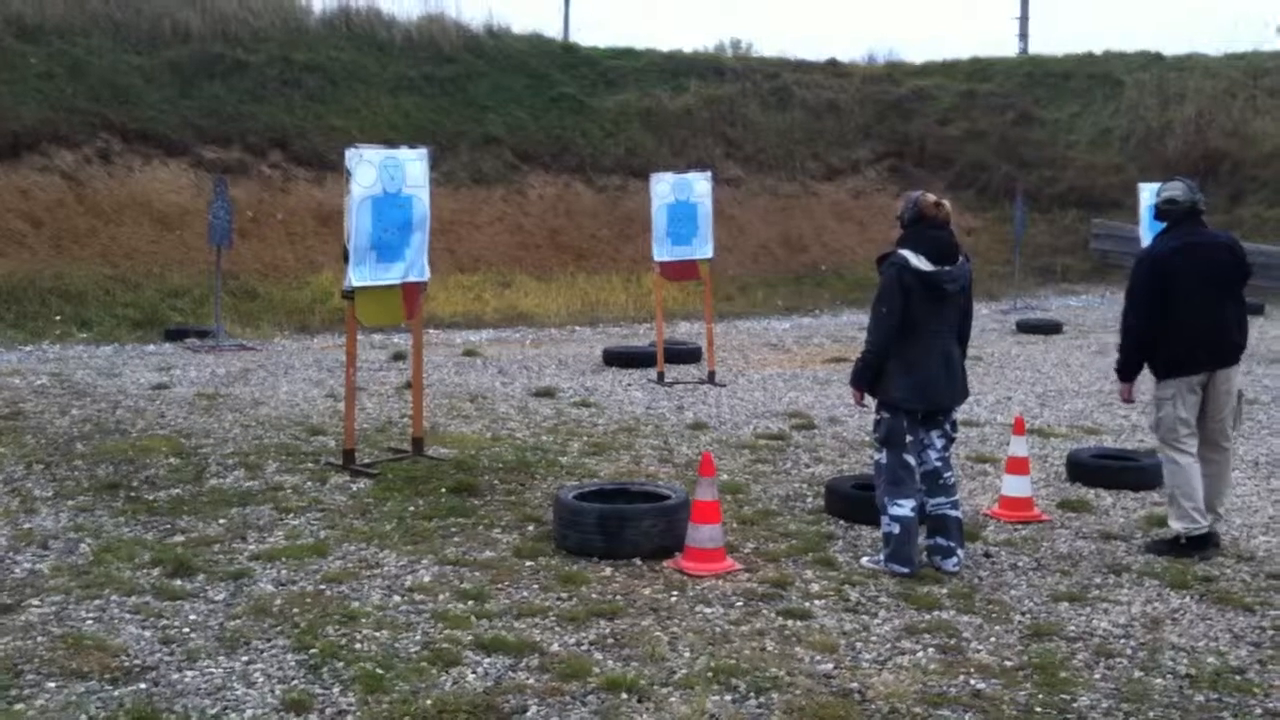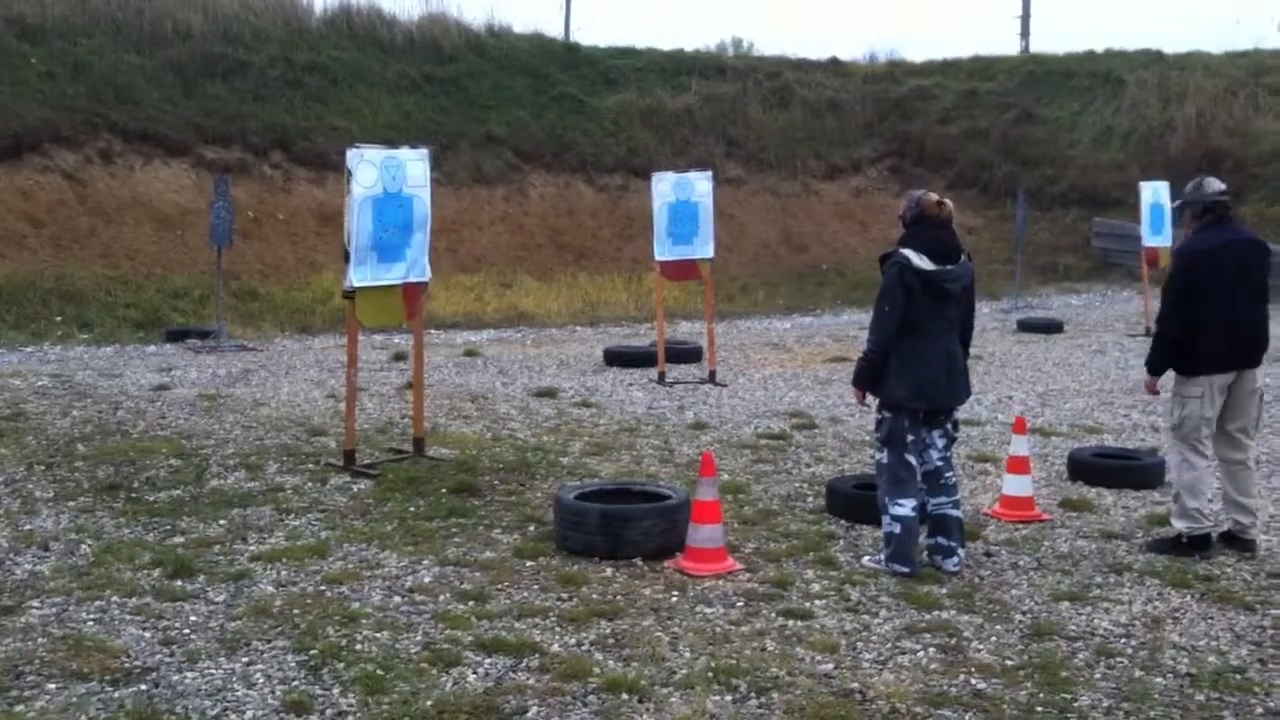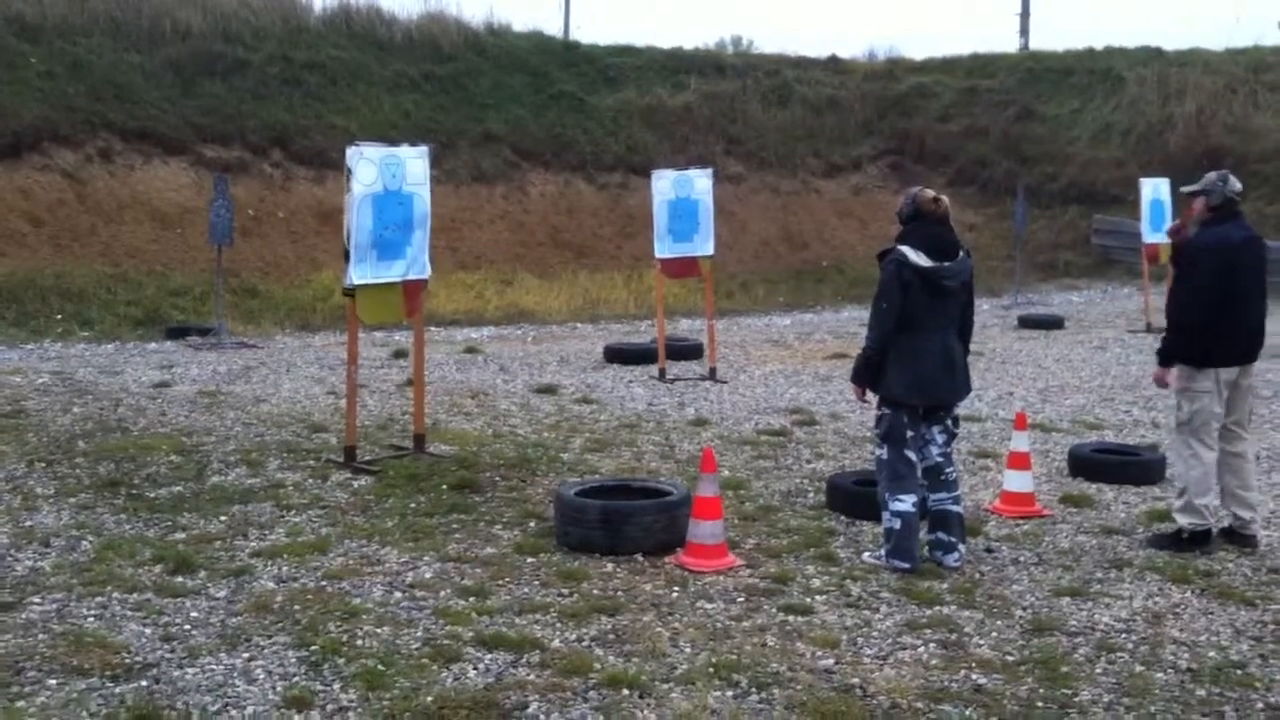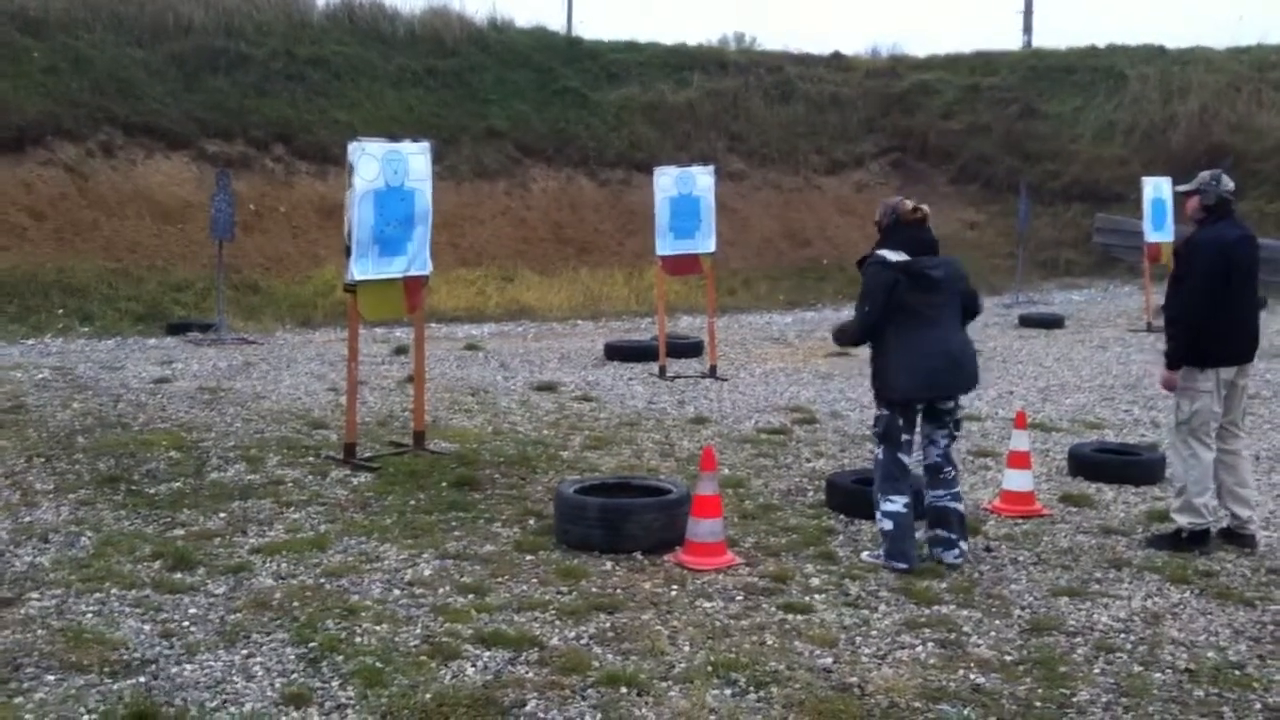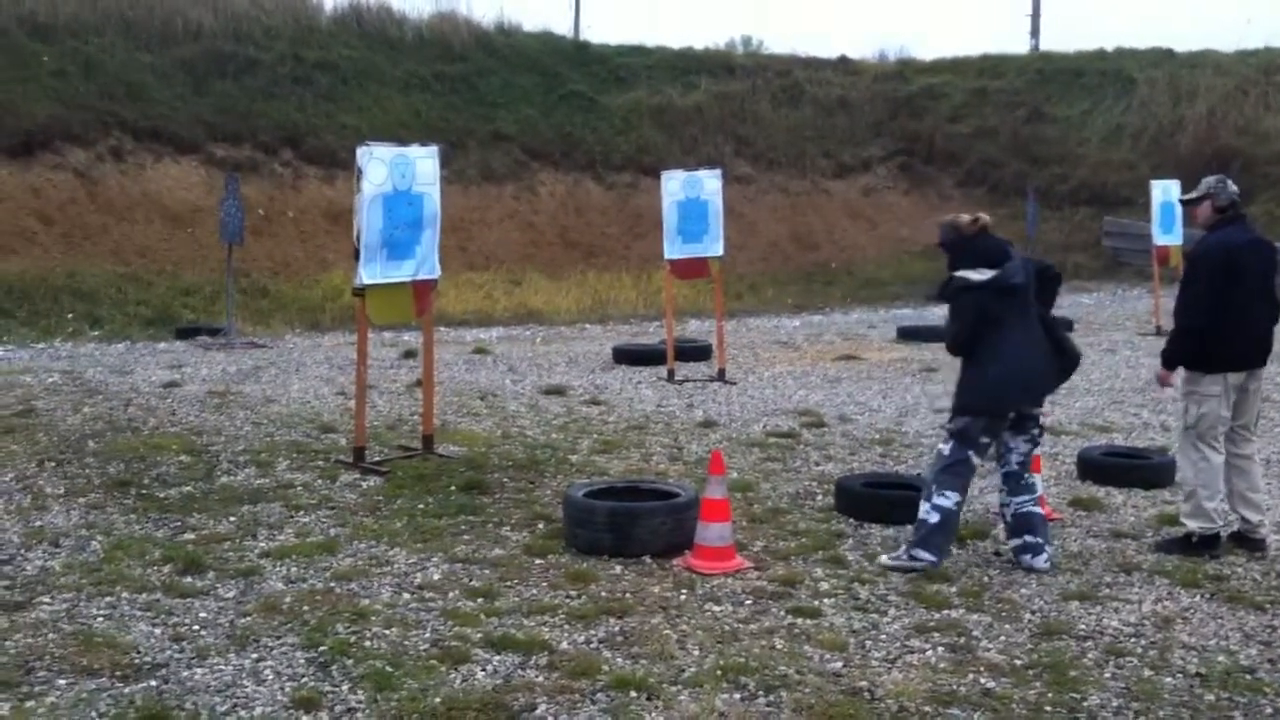
dt=0.7s
person 1, frame 1
left shoulder: (1154, 257)
right shoulder: (1227, 246)
left elbow: (1137, 320)
right elbow: (1242, 282)
left wrist: (1127, 373)
left hip: (1177, 364)
right hip: (1224, 359)
left knee: (1180, 446)
right knee: (1218, 444)
left ankle: (1192, 533)
right ankle: (1209, 525)
person 1, frame 2
left shoulder: (1193, 251)
right shoulder: (1255, 246)
left elbow: (1173, 315)
left wrist: (1155, 366)
left hip: (1202, 363)
right hip: (1246, 359)
left knee: (1190, 447)
right knee: (1239, 446)
left ankle: (1193, 533)
right ankle: (1244, 531)
person 1, frame 3
left shoulder: (1206, 243)
right shoulder: (1249, 240)
left elbow: (1190, 308)
left wrist: (1167, 359)
right wrist: (1181, 248)
left hip: (1207, 358)
right hip: (1242, 354)
left knee: (1196, 440)
right knee: (1236, 438)
left ankle: (1195, 528)
right ankle: (1245, 526)
person 1, frame 4
left shoulder: (1204, 243)
right shoulder: (1242, 238)
left elbow: (1193, 307)
left wrist: (1174, 360)
right wrist: (1172, 308)
left hip: (1205, 358)
right hip: (1237, 353)
left knee: (1193, 440)
right knee: (1230, 437)
left ankle: (1193, 528)
right ankle: (1242, 525)
person 1, frame 5
left shoulder: (1211, 248)
left elbow: (1192, 313)
left wrist: (1170, 360)
left hip: (1213, 363)
left knee: (1203, 445)
right knee: (1243, 442)
left ankle: (1203, 532)
person 2, frame 1
left shoulder: (901, 266)
right shoulder: (959, 266)
left elbow: (882, 331)
right elbow: (963, 329)
left wrist: (862, 379)
left hip: (901, 383)
right hip: (945, 380)
left knee: (897, 467)
right knee: (938, 464)
left ankle: (899, 557)
right ankle: (948, 552)
person 2, frame 2
left shoulder: (903, 266)
right shoulder: (961, 265)
left elbow: (884, 330)
right elbow: (965, 329)
left wrist: (864, 377)
left hip: (903, 382)
right hip: (947, 380)
left knee: (898, 465)
right knee: (939, 463)
left ankle: (899, 556)
right ankle: (948, 551)
person 2, frame 3
left shoulder: (900, 262)
right shoulder: (960, 261)
left elbow: (882, 326)
right elbow: (965, 323)
left wrist: (863, 373)
left hip: (902, 377)
right hip: (946, 375)
left knee: (897, 462)
right knee: (939, 459)
left ankle: (900, 551)
right ankle: (949, 546)
person 2, frame 4
left shoulder: (883, 266)
right shoulder: (943, 263)
left elbow: (866, 325)
right elbow: (970, 305)
left wrist: (841, 333)
left hip: (902, 376)
right hip: (947, 371)
left knee: (892, 462)
right knee: (940, 458)
left ankle: (898, 552)
right ankle: (949, 543)
person 2, frame 5
left shoulder: (967, 287)
right shoulder: (1017, 264)
left elbow: (957, 343)
left wrist: (952, 325)
left hip: (990, 388)
right hip: (1030, 382)
left knee: (953, 465)
right knee: (1017, 467)
left ankle: (924, 549)
right ankle: (1033, 550)
